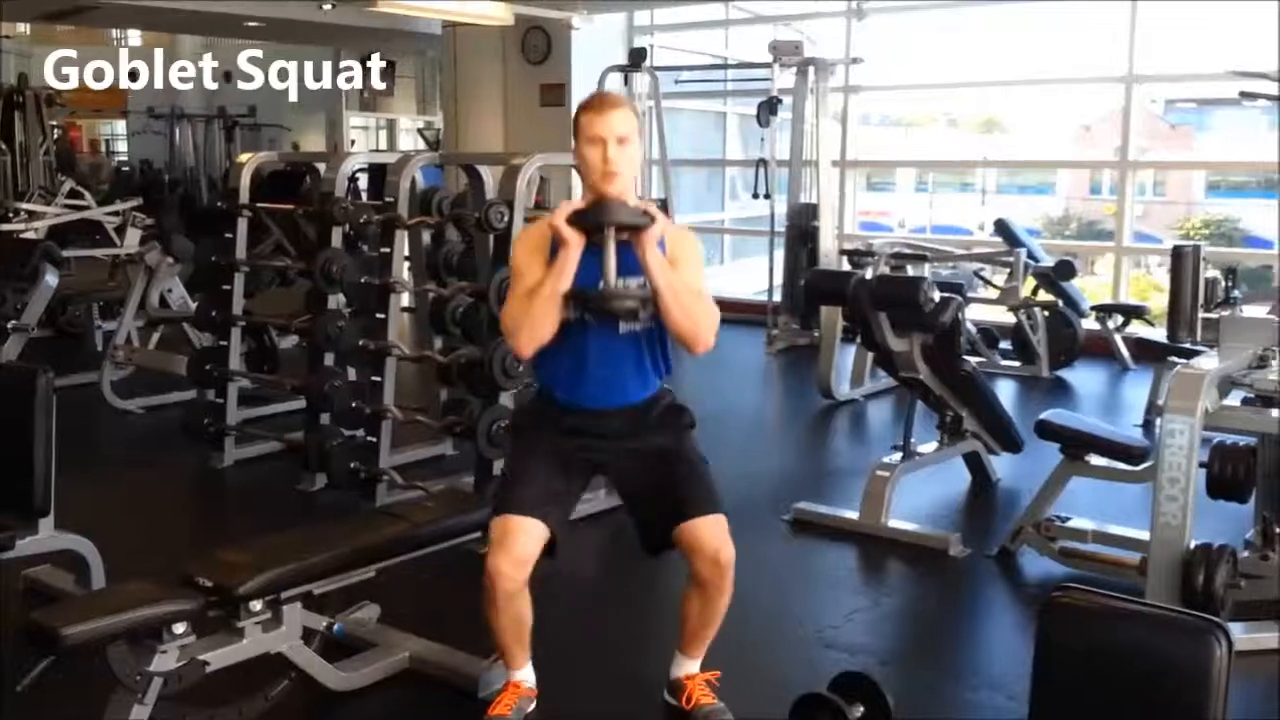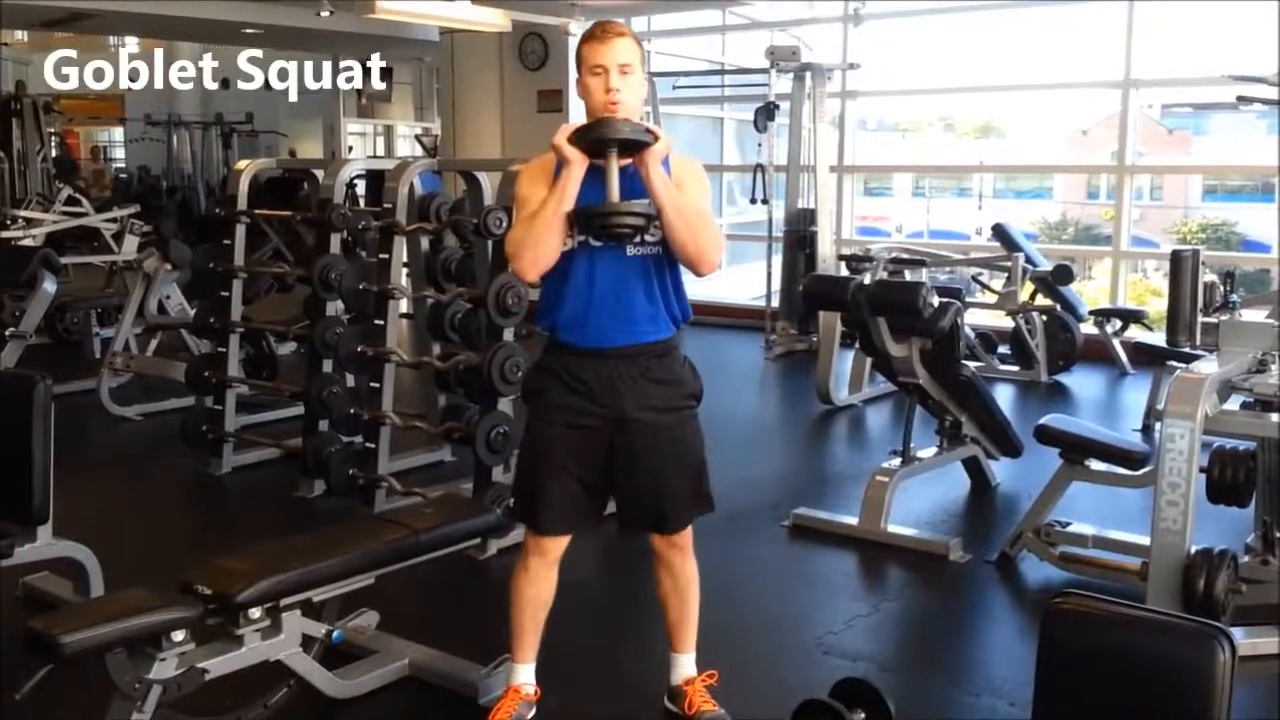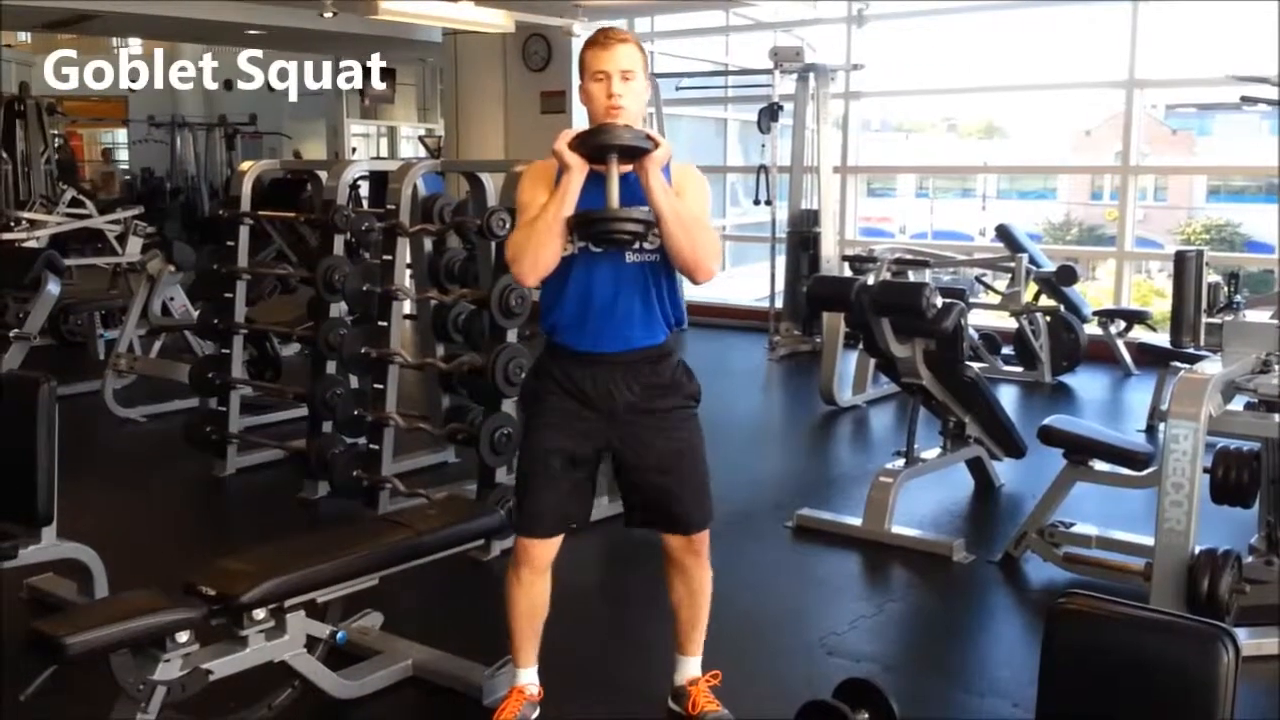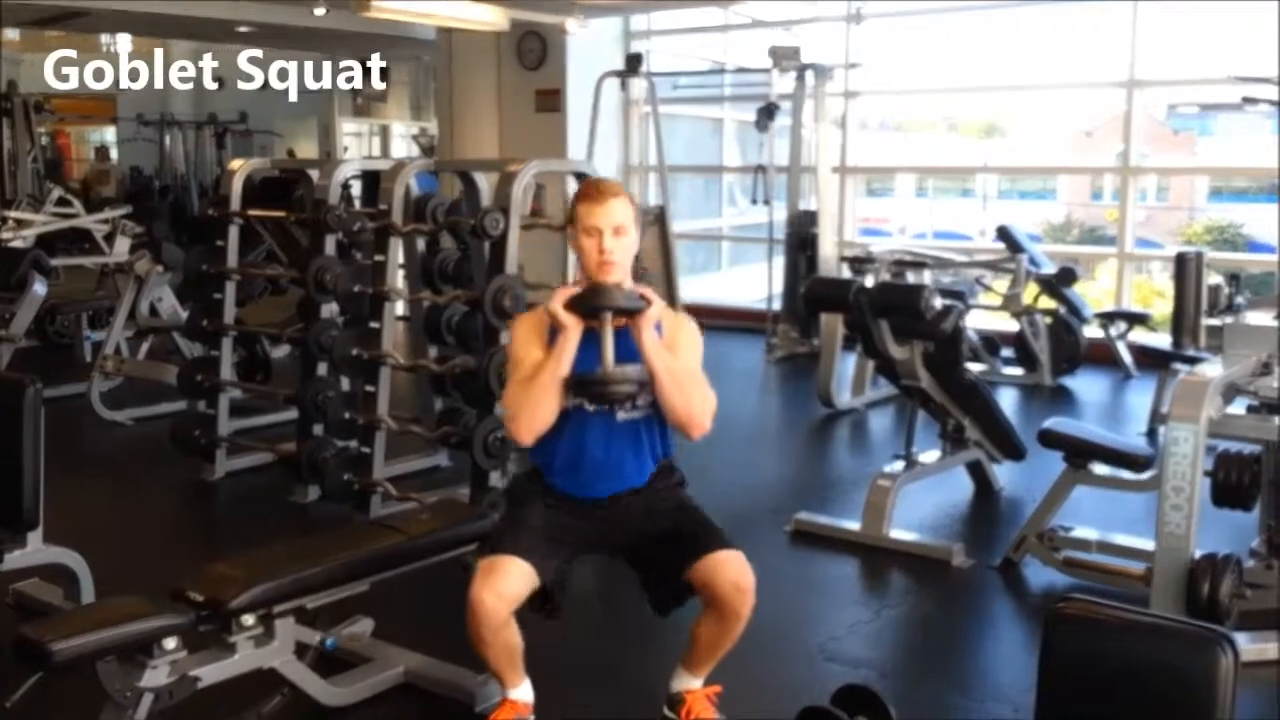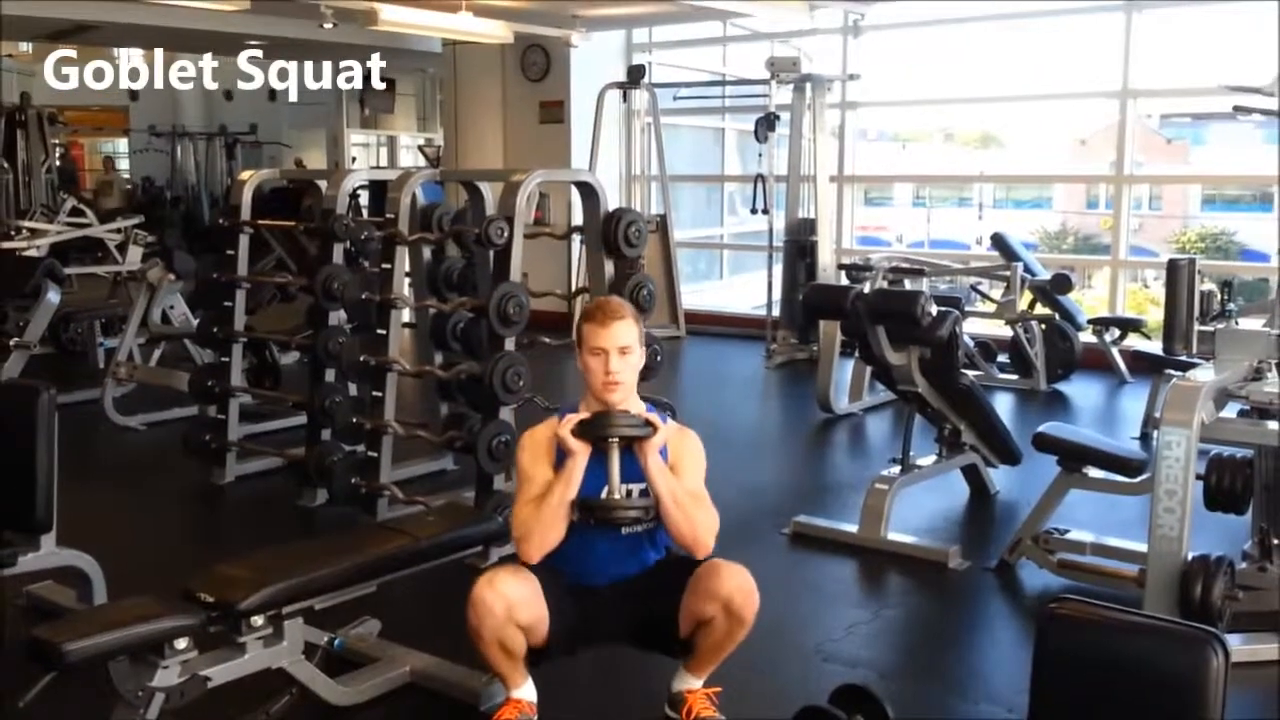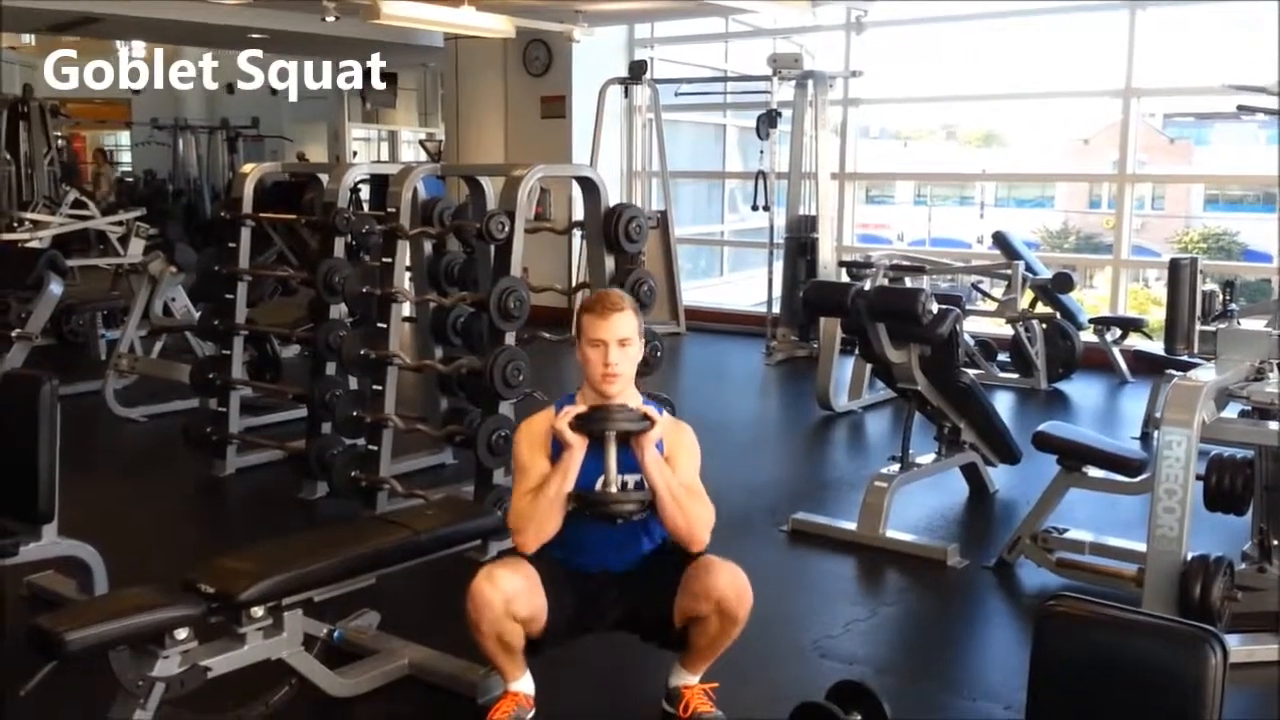
dt=0.5s
person 1, frame 1
left shoulder: (673, 240)
right shoulder: (541, 239)
left elbow: (700, 338)
right elbow: (524, 341)
left wrist: (648, 250)
right wrist: (571, 250)
left hip: (648, 420)
right hip: (560, 423)
left knee: (714, 555)
right knee: (505, 564)
person 1, frame 2
left shoulder: (680, 168)
right shoulder: (544, 170)
left elbow: (706, 259)
right elbow: (527, 264)
left wrist: (652, 170)
right wrist: (575, 171)
left hip: (655, 373)
right hip: (570, 375)
left knee: (673, 537)
right knee: (544, 542)
person 1, frame 3
left shoulder: (679, 175)
right shoulder: (546, 175)
left elbow: (703, 267)
right elbow: (526, 270)
left wrist: (651, 177)
right wrist: (574, 176)
left hip: (652, 379)
right hip: (568, 380)
left knee: (687, 541)
right knee: (533, 547)
person 1, frame 4
left shoulder: (673, 325)
right shoulder: (537, 325)
left elbow: (696, 422)
right elbow: (524, 428)
left wrist: (645, 335)
right wrist: (570, 336)
left hip: (645, 493)
right hip: (557, 497)
left knee: (735, 584)
right knee: (488, 598)
person 1, frame 5
left shoulder: (678, 439)
right shoulder: (543, 439)
left elbow: (701, 544)
right elbow: (530, 549)
left wrist: (650, 458)
right wrist: (576, 460)
left hip: (648, 586)
right hip: (567, 591)
left knee: (736, 590)
right knee: (489, 597)
person 1, frame 6
left shoulder: (673, 433)
right shoulder: (540, 430)
left elbow: (696, 538)
right elbow: (527, 540)
left wrist: (647, 453)
right wrist: (573, 454)
left hip: (646, 574)
right hip: (564, 578)
left knee: (730, 590)
right knee: (488, 592)
